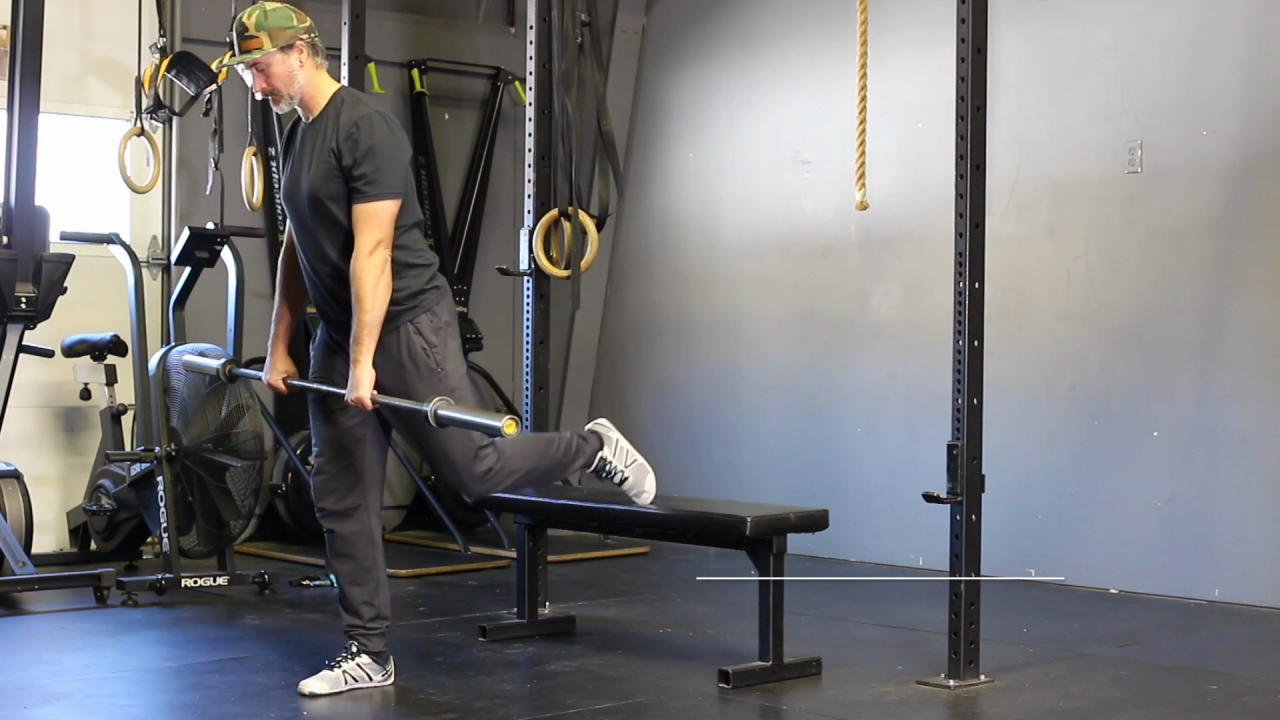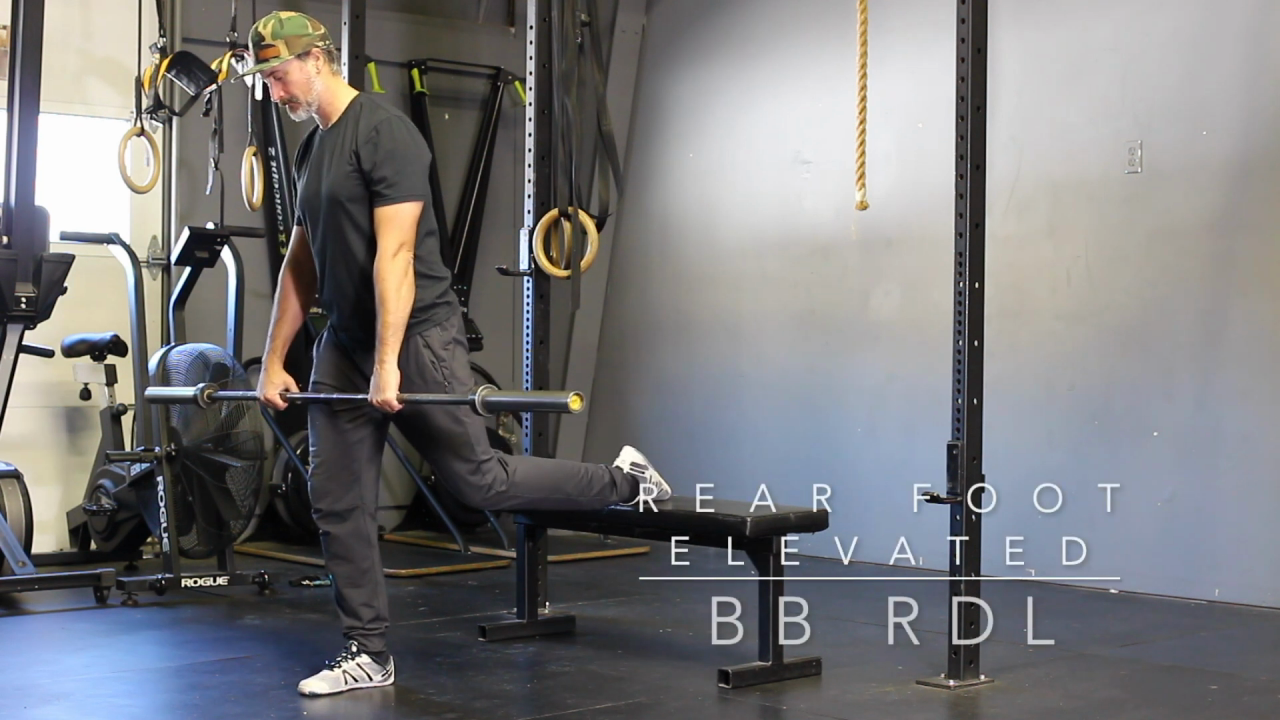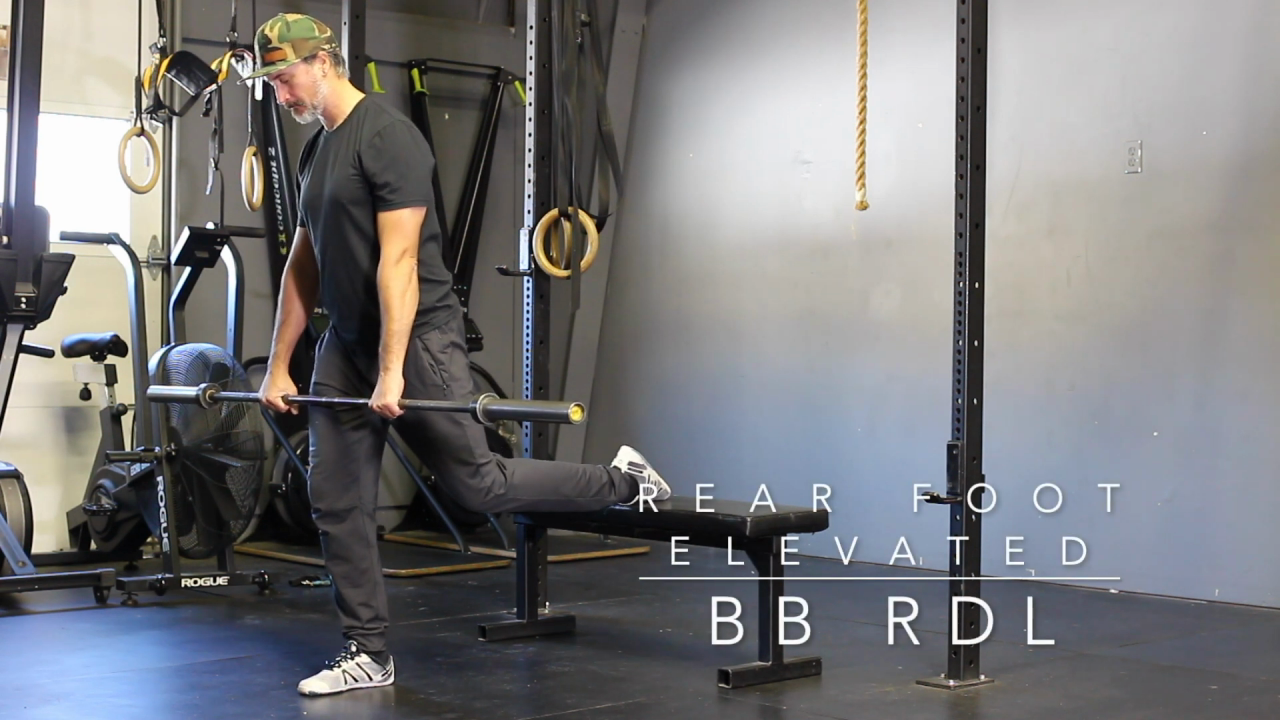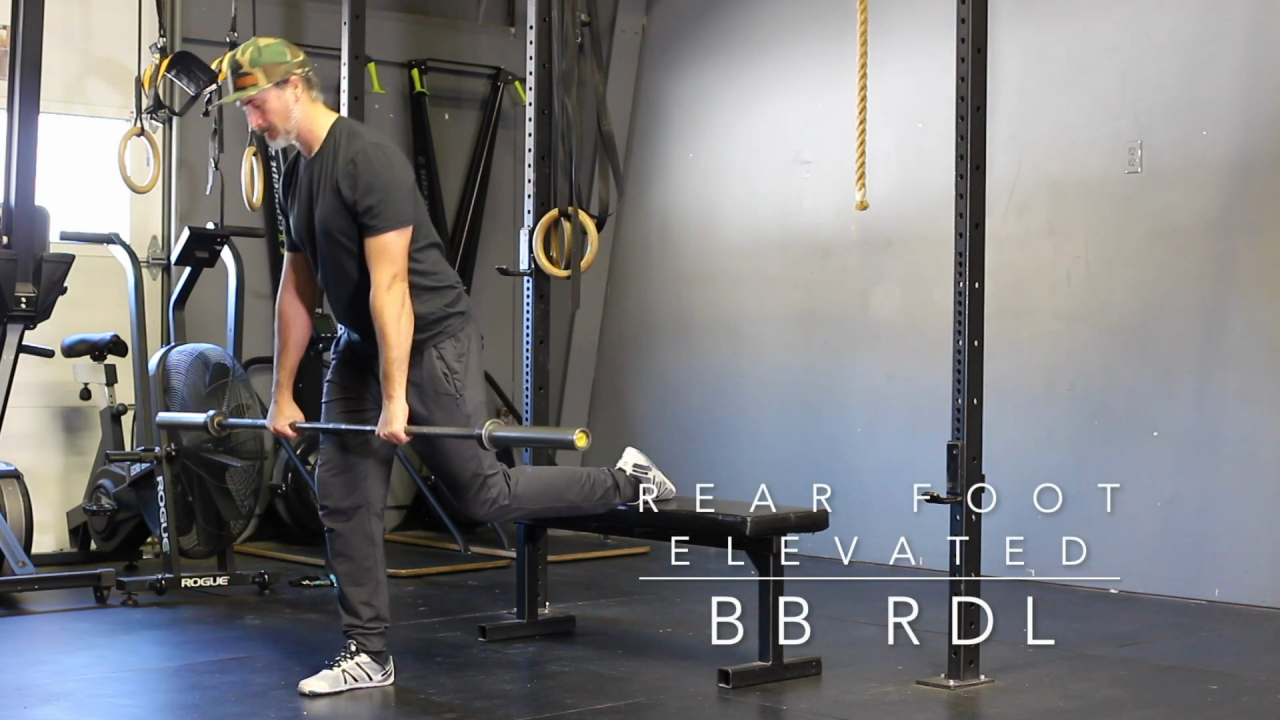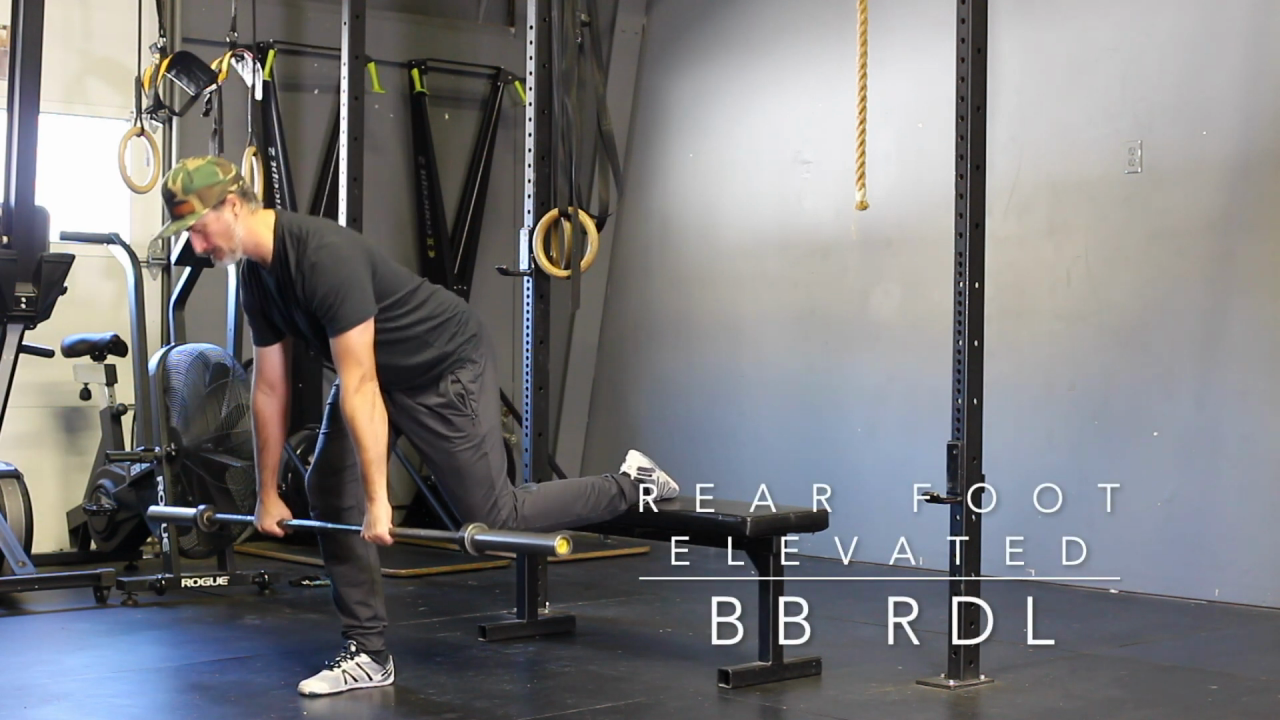
dt=1s
person 1, frame 1
left shoulder: (365, 128)
right shoulder: (297, 138)
left elbow: (372, 253)
right elbow: (297, 251)
left wrist: (363, 365)
right wrist: (278, 348)
left hip: (407, 324)
right hip: (338, 331)
left knee: (475, 467)
right knee: (340, 499)
left ankle: (597, 448)
right ankle: (367, 653)
person 1, frame 2
left shoulder: (385, 133)
right shoulder: (311, 150)
left elbow: (394, 255)
right elbow: (299, 266)
left wrist: (388, 365)
right wrist: (273, 362)
left hip: (416, 336)
right hip: (343, 343)
left knee: (480, 480)
right knee: (337, 503)
left ankle: (623, 480)
right ankle: (367, 654)
person 1, frame 3
left shoulder: (388, 137)
right shoulder: (316, 151)
left elbow: (399, 261)
right elbow: (303, 266)
left wrist: (393, 371)
right wrist: (277, 366)
left hip: (416, 339)
right hip: (345, 344)
left knee: (478, 483)
right knee: (336, 502)
left ankle: (623, 480)
right ankle: (366, 653)
person 1, frame 4
left shoulder: (369, 159)
right shoulder: (295, 175)
left elbow: (390, 285)
right elbow: (296, 292)
left wrist: (395, 400)
right wrist: (282, 394)
left hip: (432, 343)
right hip: (359, 345)
left knee: (482, 492)
right knee: (343, 499)
left ankle: (628, 481)
right ankle: (367, 654)
person 1, frame 5
left shoulder: (326, 256)
right shoulder: (256, 278)
left elbow: (359, 386)
right elbow: (270, 387)
left wrist: (377, 499)
right wrist: (267, 494)
left hip: (448, 368)
right hip: (381, 370)
left knee: (492, 515)
right knee: (331, 495)
left ankle: (631, 485)
right ankle: (367, 654)
